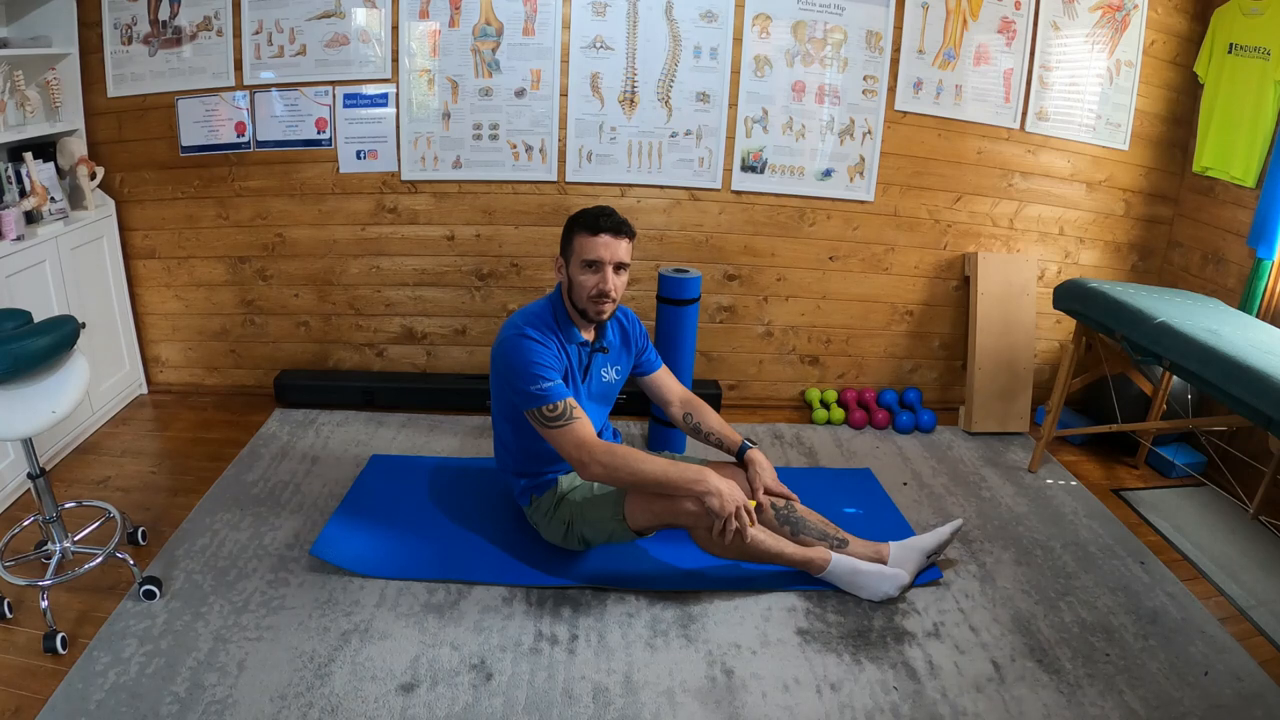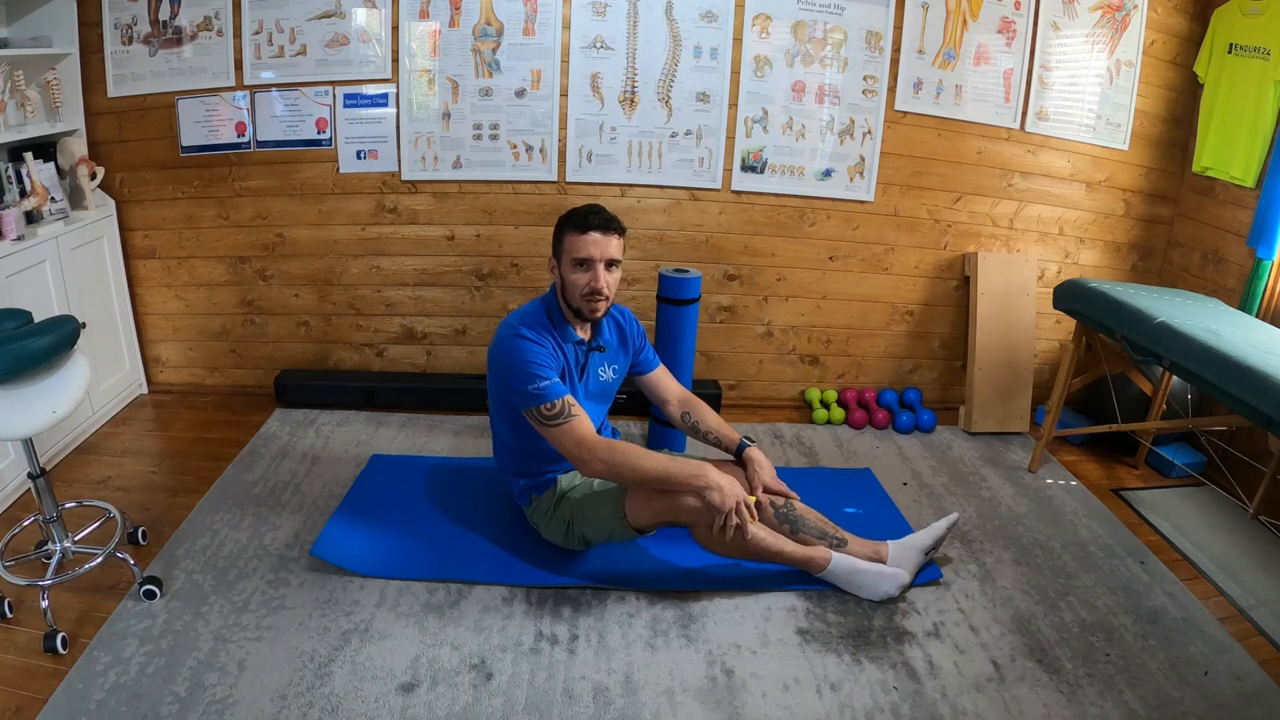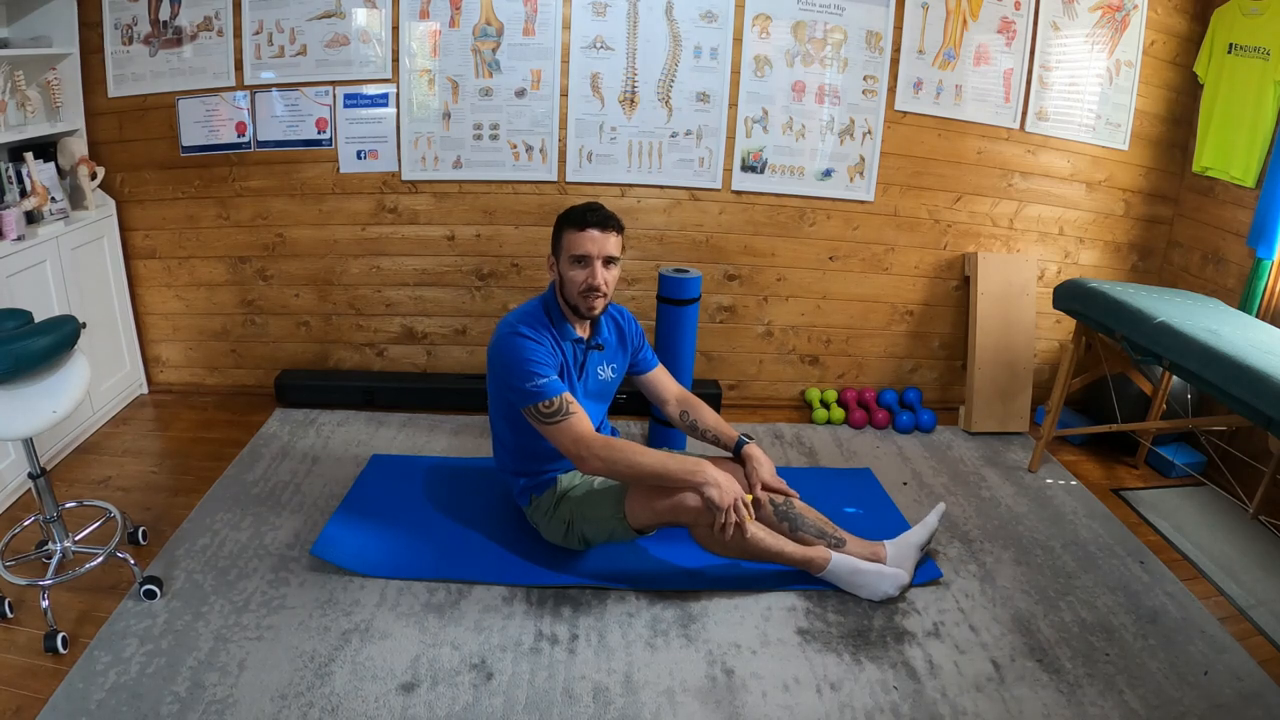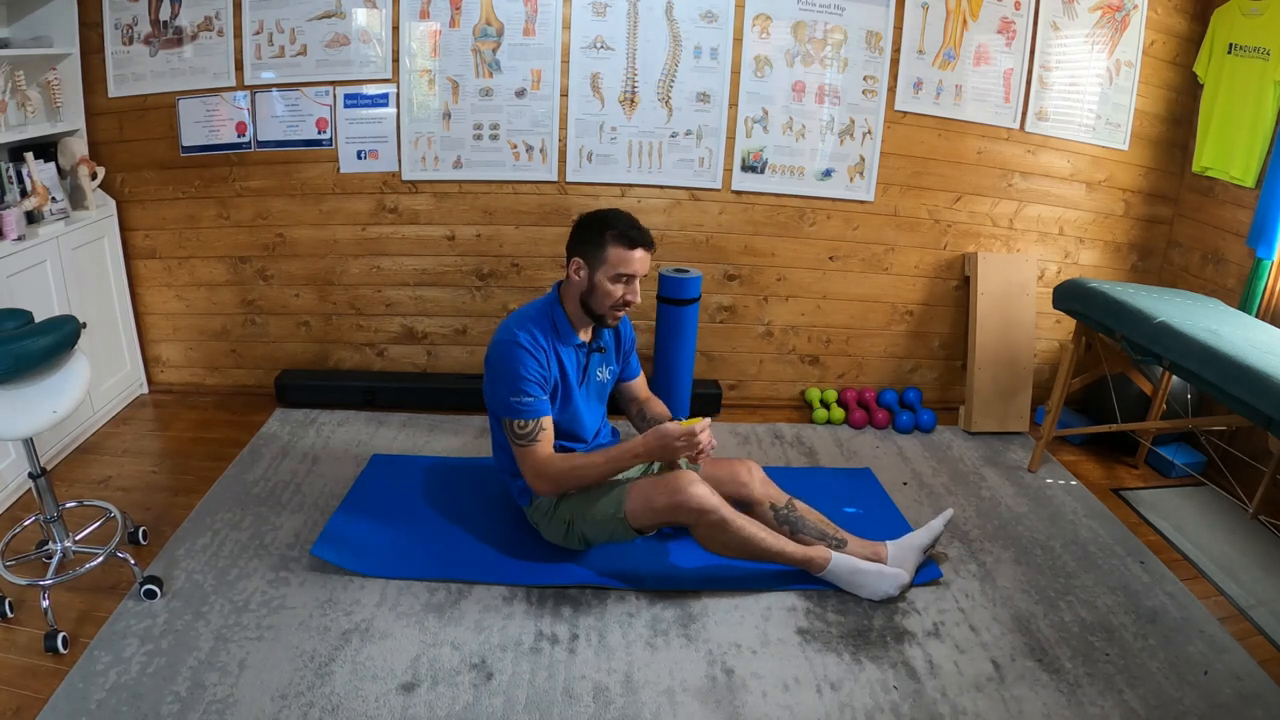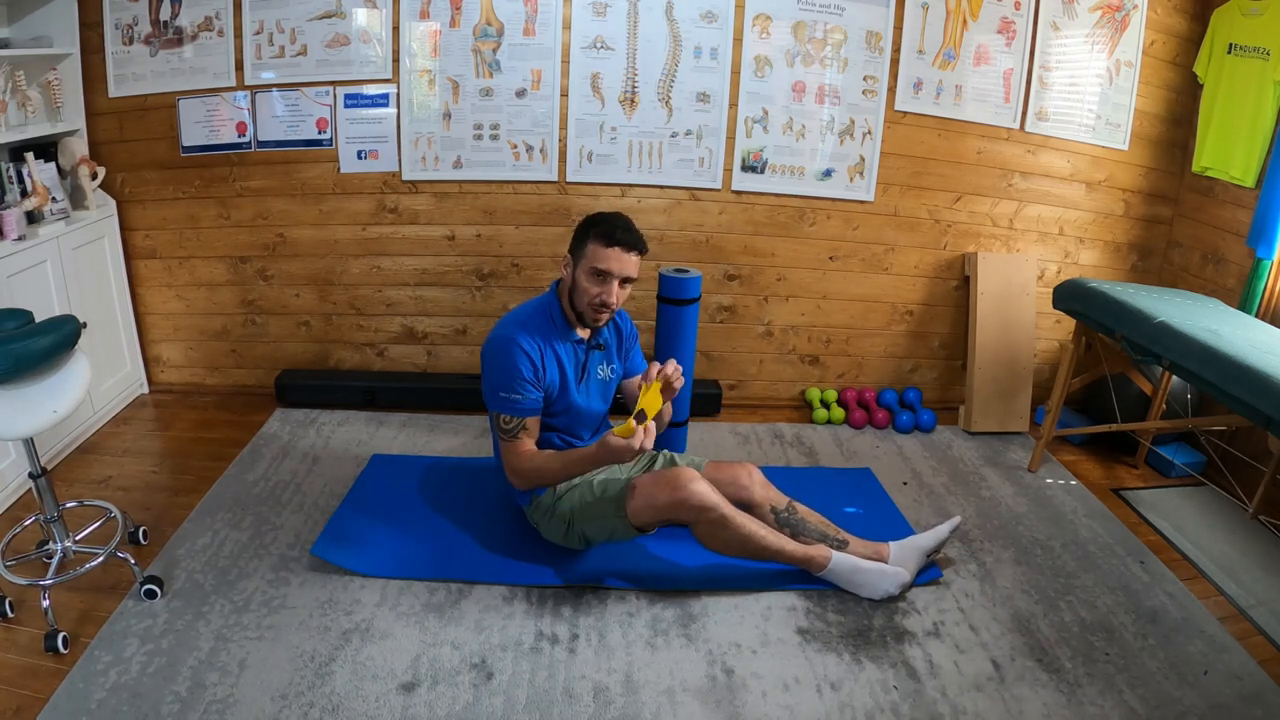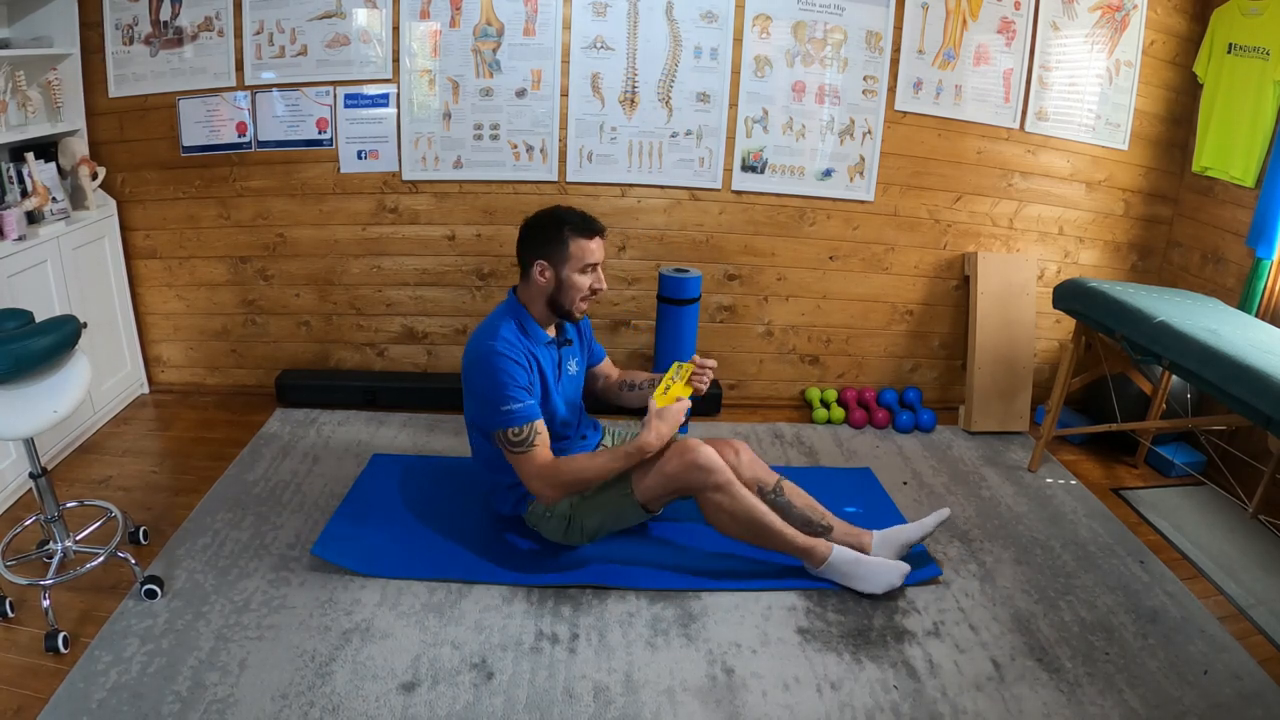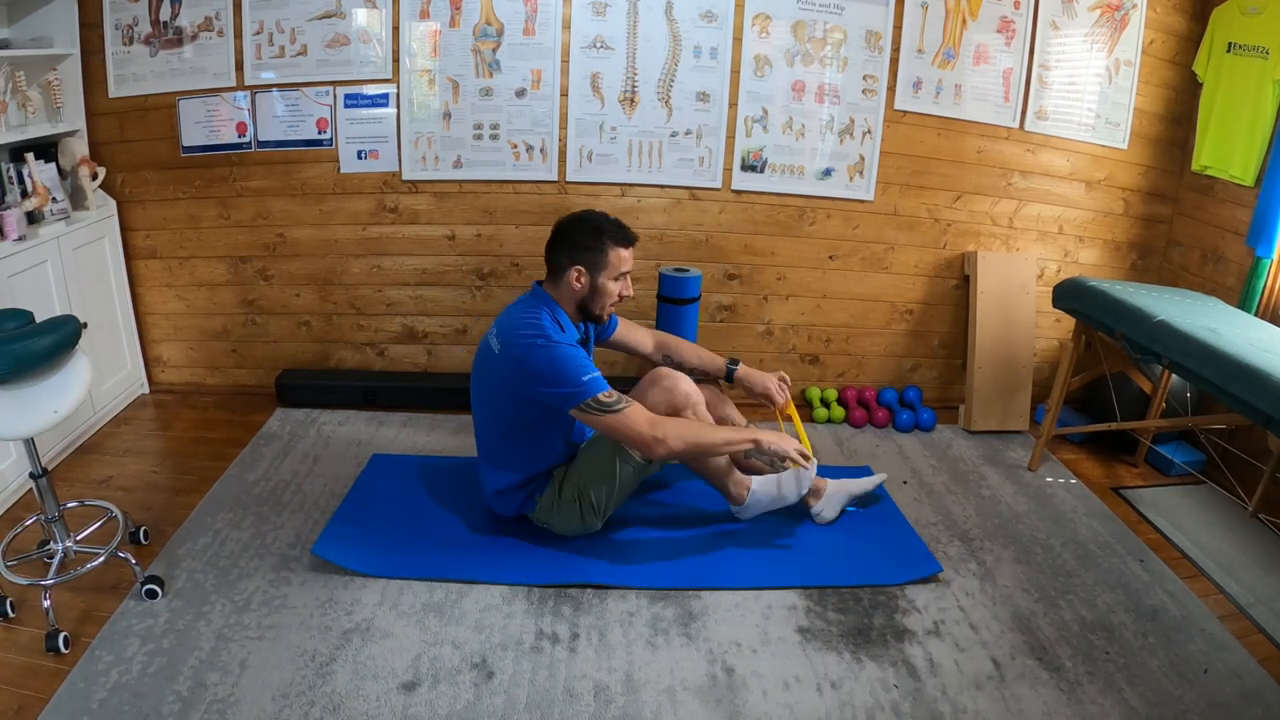
dt=0.7s
person 1, frame 1
left shoulder: (624, 325)
right shoulder: (528, 342)
left elbow: (679, 401)
right elbow: (588, 457)
left wrist: (747, 452)
right wrist: (704, 481)
left hip: (607, 462)
right hip: (555, 490)
left knee: (744, 485)
right knee: (697, 502)
left ankle: (881, 554)
right ankle: (826, 563)
person 1, frame 2
left shoulder: (620, 323)
right shoulder: (524, 341)
left elbow: (677, 400)
right elbow: (589, 455)
left wrist: (746, 450)
right wrist: (703, 475)
left hip: (605, 460)
right hip: (555, 491)
left knee: (741, 484)
right knee: (694, 498)
left ankle: (880, 554)
right ankle: (822, 562)
person 1, frame 3
left shoulder: (619, 323)
right shoulder: (522, 340)
left elbow: (676, 399)
right elbow: (588, 452)
left wrist: (746, 448)
right wrist: (702, 472)
left hip: (605, 464)
right hip: (554, 492)
left knee: (741, 481)
right knee: (692, 497)
left ankle: (876, 554)
right ankle: (822, 562)
person 1, frame 4
left shoulder: (613, 325)
right shoulder: (522, 346)
left elbow: (639, 400)
right elbow: (543, 475)
left wrist: (675, 429)
right wrist: (649, 447)
left hip: (606, 461)
right hip: (556, 498)
left knee: (745, 477)
right knee: (685, 491)
left ankle: (877, 554)
right ankle: (824, 563)
person 1, frame 5
left shoulder: (616, 324)
right shoulder: (517, 343)
right elbow: (519, 470)
left wrist: (662, 390)
right wrist: (601, 454)
left hip: (608, 459)
right hip: (556, 492)
left knee: (744, 480)
right knee: (687, 489)
left ankle: (879, 554)
right ankle: (824, 563)
person 1, frame 6
left shoulder: (566, 318)
right shoulder: (500, 354)
left elbow: (608, 383)
right elbow: (545, 481)
right wrist: (646, 441)
left hip: (589, 447)
right hip: (554, 502)
left knee: (734, 454)
right knee: (694, 460)
left ankle: (865, 542)
right ankle: (822, 556)
person 1, frame 7
left shoulder: (557, 305)
right shoulder: (543, 345)
left elbow: (653, 343)
right elbow: (654, 437)
left wrist: (738, 372)
right wrist: (759, 439)
left hip: (566, 456)
right hip: (551, 496)
left knee: (705, 393)
right knee: (672, 387)
left ankle: (814, 491)
right ankle: (741, 492)
